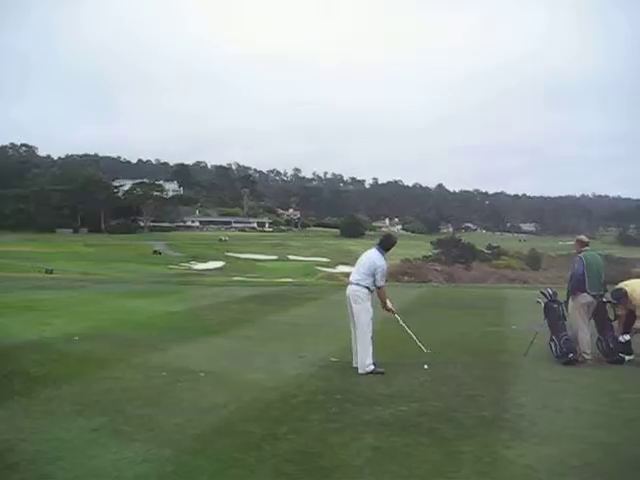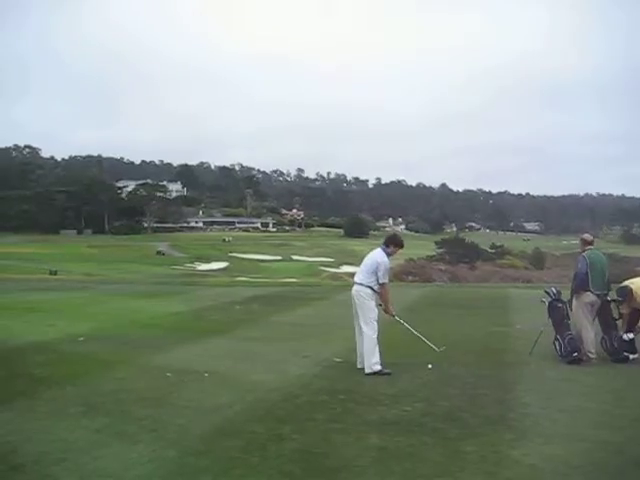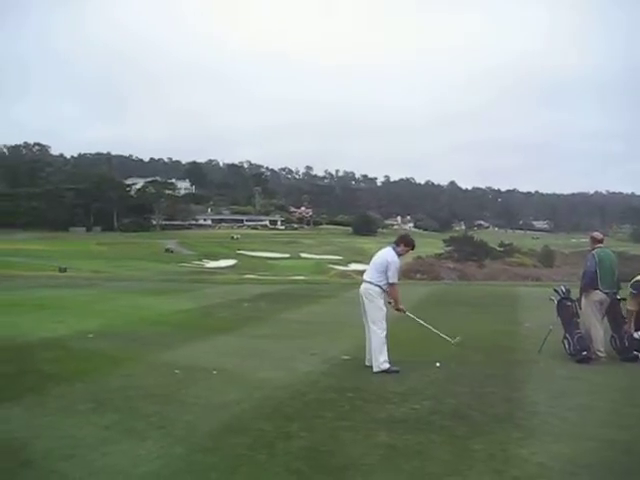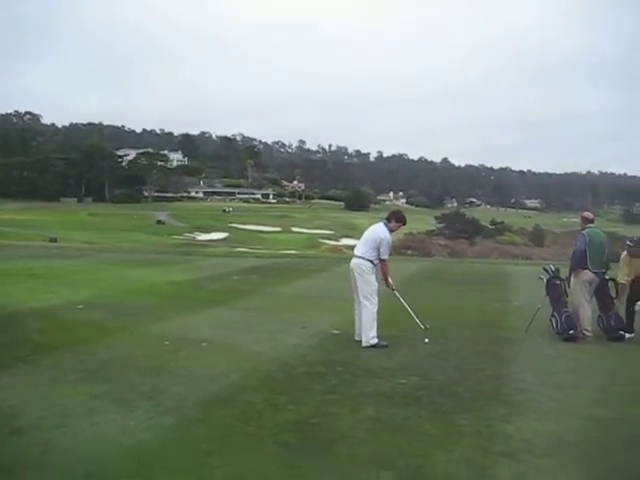
dt=0.4s
person 1, frame 1
left shoulder: (370, 253)
right shoulder: (381, 263)
right elbow: (380, 287)
left wrist: (386, 299)
right wrist: (385, 305)
left hip: (352, 289)
right hip: (361, 293)
left knee: (357, 329)
right knee: (365, 331)
left ankle: (359, 361)
right ankle: (365, 366)
person 1, frame 2
left shoulder: (376, 253)
right shoulder: (384, 260)
right elbow: (383, 286)
left wrist: (382, 301)
right wrist: (388, 306)
left hip: (358, 290)
right hip: (365, 293)
left knee: (362, 329)
right knee: (370, 330)
left ankle: (363, 362)
right ankle: (373, 366)
person 1, frame 3
left shoulder: (386, 251)
right shoulder: (393, 260)
right elbow: (393, 285)
left wrist: (392, 299)
right wrist: (398, 304)
left hip: (367, 288)
right hip: (373, 291)
left knee: (372, 327)
right knee: (379, 328)
left ankle: (371, 359)
right ankle: (381, 365)
person 1, frame 4
left shoulder: (377, 227)
right shoulder: (386, 236)
right elbow: (383, 262)
left wrist: (387, 276)
right wrist: (387, 280)
left hip: (357, 262)
right hip: (364, 266)
left knee: (361, 302)
right knee: (370, 303)
left ankle: (361, 334)
right ankle: (369, 340)
person 2, frame 1
left shoulder: (580, 258)
right shoulder: (597, 257)
left elbow: (576, 276)
right elbow: (602, 278)
left wrist: (570, 292)
right wrist: (601, 293)
left hip: (581, 296)
right hip: (595, 297)
left knee: (580, 326)
right knee: (584, 325)
left ankle: (585, 355)
right ankle: (584, 351)
person 2, frame 2
left shoulder: (584, 257)
right shoulder: (602, 257)
left elbow: (580, 275)
right elbow: (606, 277)
left wrist: (574, 291)
right wrist: (605, 292)
left hip: (584, 295)
right hip: (598, 296)
left knee: (584, 325)
right knee: (589, 324)
left ankle: (590, 354)
right ankle: (588, 350)
person 2, frame 3
left shoulder: (593, 255)
right shoulder: (611, 255)
left elbow: (589, 274)
right elbow: (616, 275)
left wrist: (583, 290)
right wrist: (615, 291)
left hip: (594, 293)
right hip: (608, 294)
left knee: (593, 324)
right knee: (598, 322)
left ankle: (599, 352)
right ankle: (598, 349)
person 2, frame 4
left shoulder: (584, 235)
right shoulder: (602, 235)
left elbow: (578, 254)
right elbow: (605, 255)
left wrist: (572, 269)
right wrist: (604, 271)
left hip: (583, 273)
right hip: (597, 274)
left knee: (581, 303)
right knee: (586, 302)
left ankle: (586, 332)
right ankle: (585, 328)
